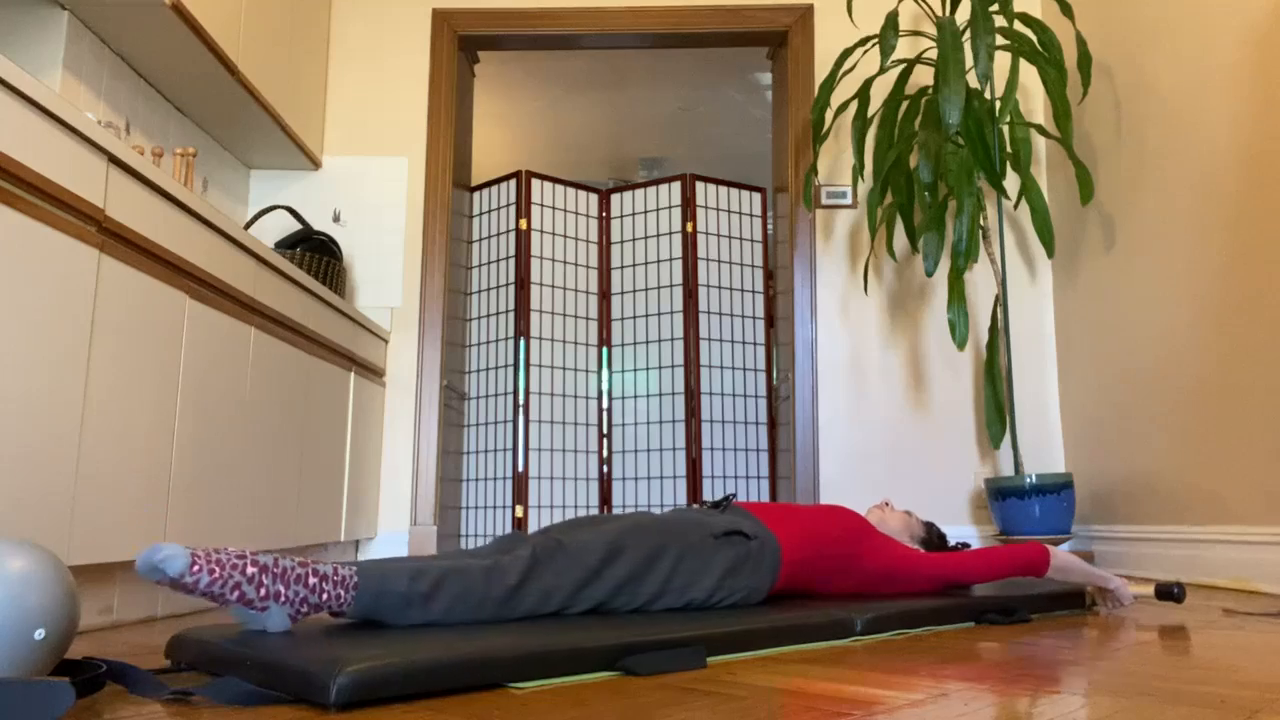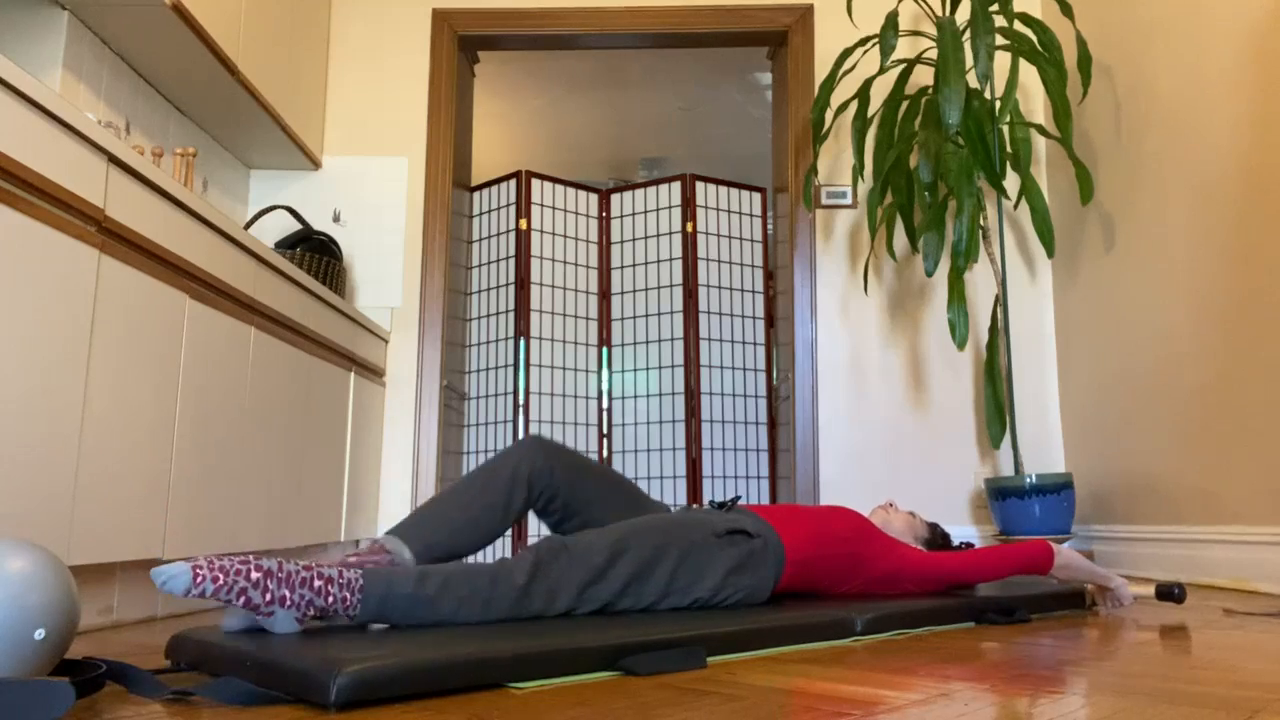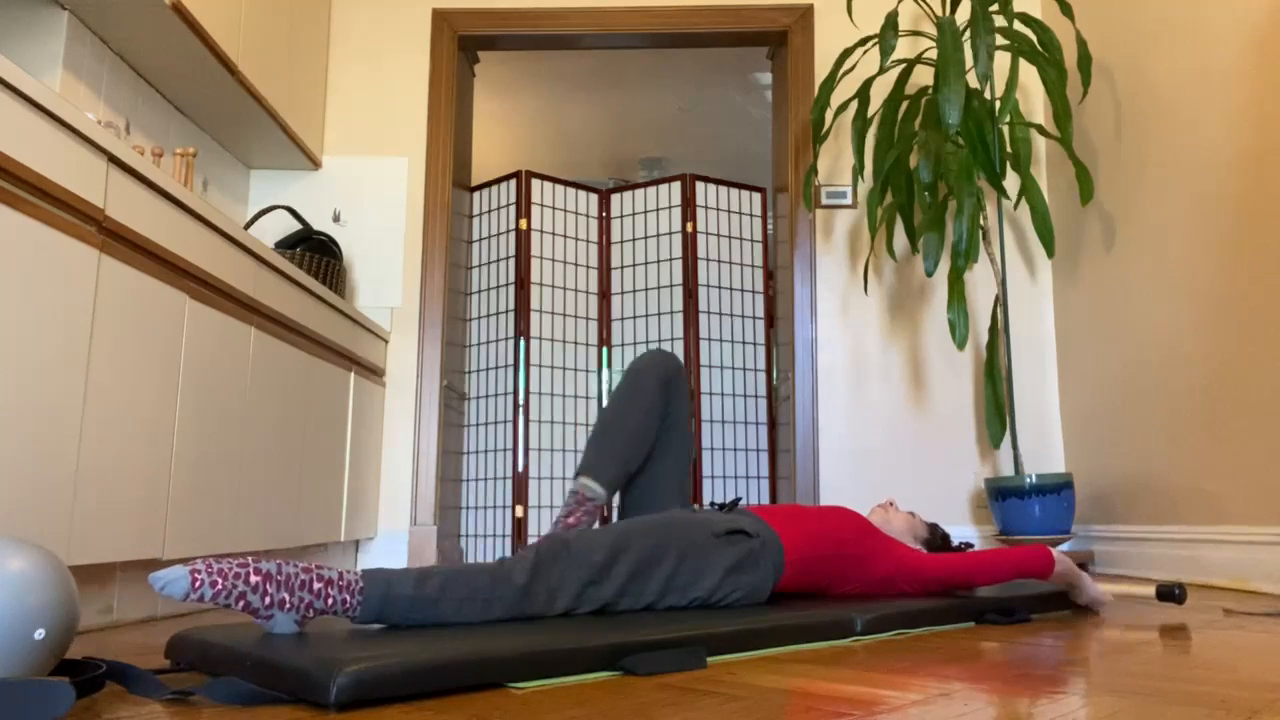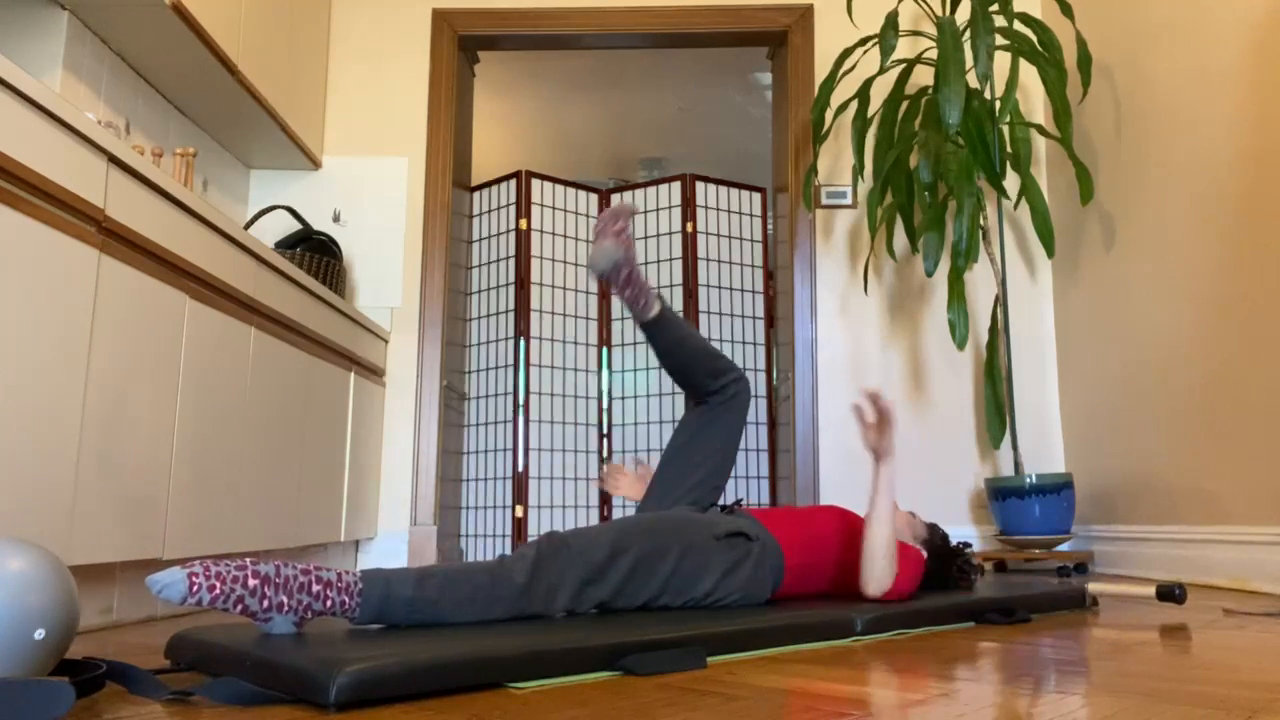
dt=0.5s
person 1, frame 1
left shoulder: (902, 562)
right shoulder: (860, 541)
left elbow: (996, 559)
left wrist: (1081, 566)
left hip: (727, 556)
right hip: (706, 532)
left knee: (509, 587)
right knee: (511, 559)
left ankle: (302, 584)
right ankle: (292, 583)
person 1, frame 2
left shoulder: (904, 563)
right shoulder: (852, 530)
left elbow: (1000, 556)
left wrist: (1084, 567)
left hip: (730, 559)
right hip: (696, 532)
left knee: (522, 586)
right knee: (533, 459)
left ankle: (307, 590)
right ankle: (372, 562)
person 1, frame 3
left shoulder: (903, 563)
right shoulder: (851, 536)
left elbow: (993, 563)
left wrist: (1066, 570)
left hip: (731, 559)
right hip: (691, 530)
left knee: (528, 586)
right knee: (660, 373)
left ankle: (308, 591)
right ankle: (577, 517)
person 1, frame 4
left shoulder: (898, 566)
right shoulder: (845, 529)
left elbow: (874, 581)
left wrist: (885, 463)
right wrist: (643, 491)
left hip: (735, 558)
right hip: (700, 535)
left knee: (538, 578)
right knee: (724, 389)
left ankle: (312, 593)
right ankle: (630, 279)
